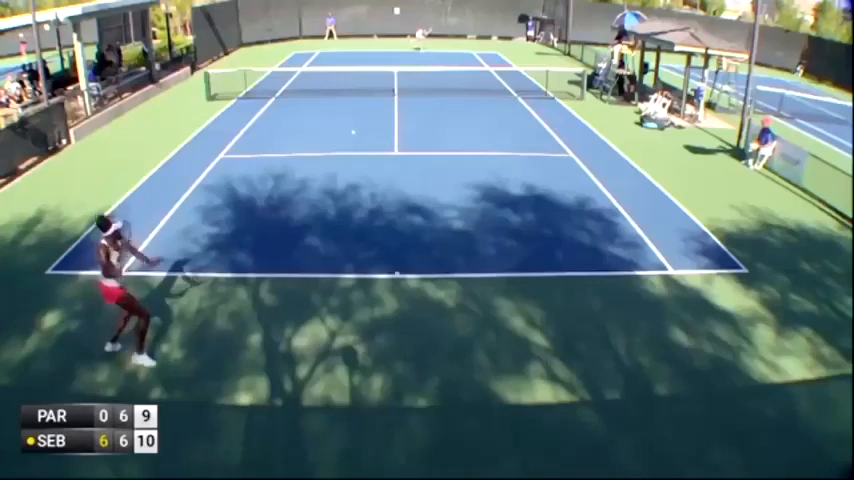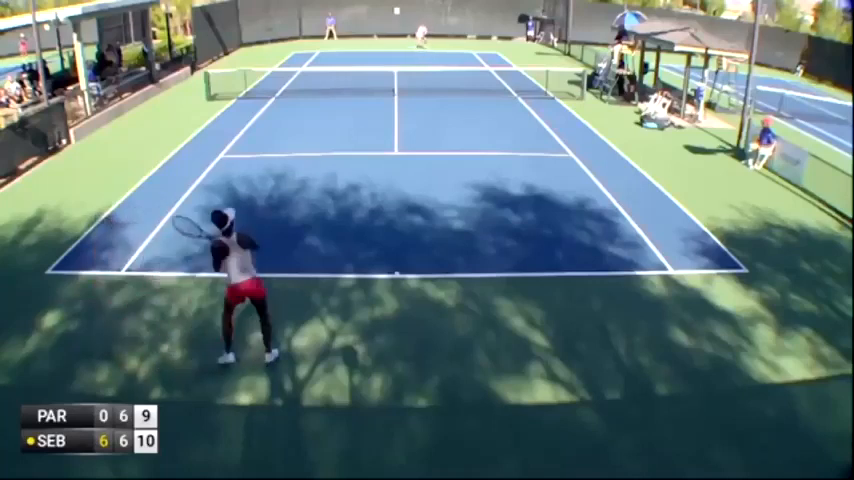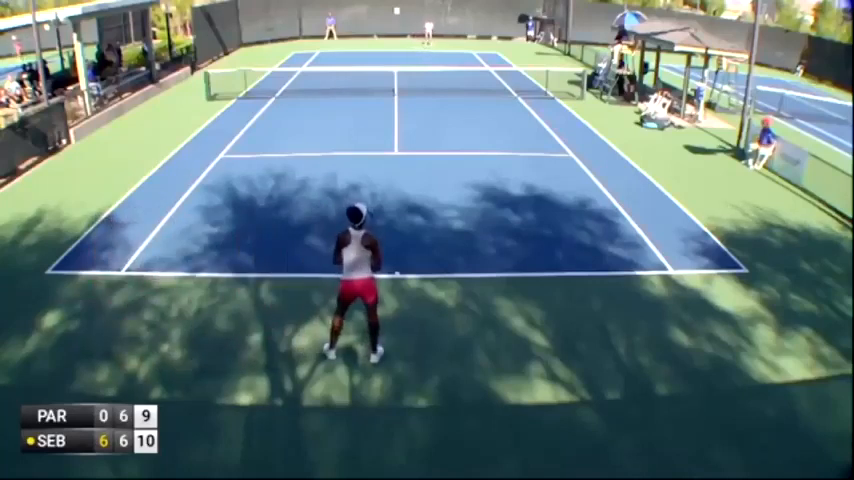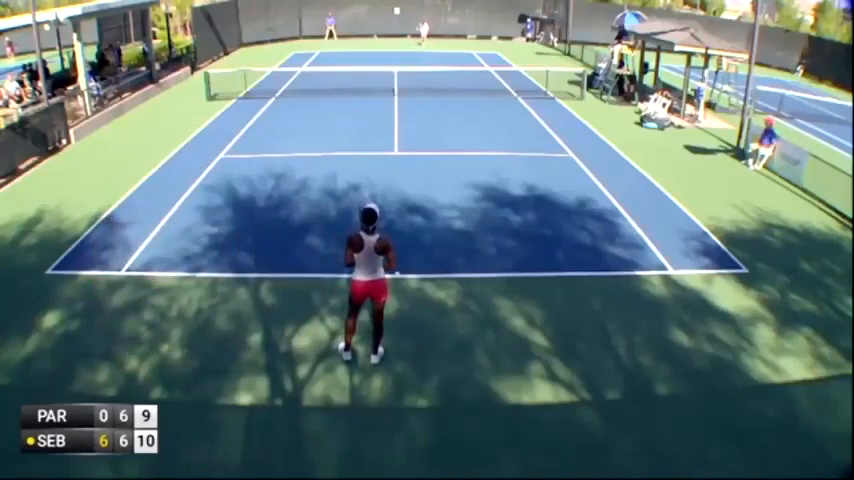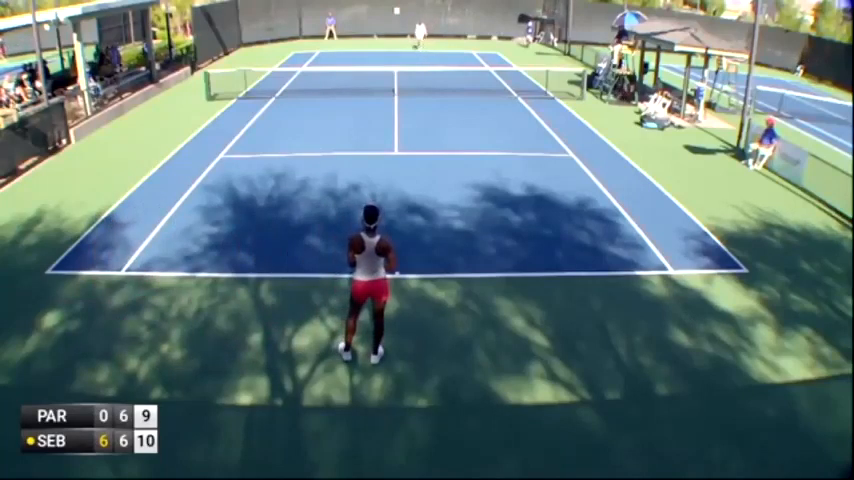
dt=1s
person 1, frame 1
left shoulder: (119, 239)
right shoulder: (103, 248)
left elbow: (133, 250)
right elbow: (106, 273)
left wrist: (149, 260)
right wrist: (116, 270)
left hip: (115, 285)
right hip: (111, 288)
left knee: (129, 311)
right knee: (144, 315)
left ankle: (113, 343)
right ankle: (140, 354)
person 1, frame 2
left shoulder: (217, 245)
right shoulder: (243, 238)
left elbow: (217, 268)
right elbow: (256, 247)
left hip: (235, 287)
right hip: (253, 283)
left knee: (227, 317)
right knee: (263, 316)
left ankle: (228, 353)
right ankle: (269, 352)
person 1, frame 3
left shoulder: (342, 237)
right shoulder: (370, 239)
left elbow: (336, 260)
right elbow: (377, 265)
left hip: (348, 283)
right hip: (367, 282)
left knee: (339, 314)
right knee: (372, 316)
left ankle: (331, 349)
right ankle: (374, 352)
person 1, frame 4
left shoulder: (353, 239)
right shoulder: (383, 242)
left elbow: (348, 262)
right elbow: (392, 266)
right wrist: (380, 264)
left hip: (359, 283)
right hip: (378, 283)
left knee: (352, 315)
right knee: (378, 318)
left ankle: (346, 349)
right ankle: (375, 353)
person 1, frame 5
left shoulder: (354, 240)
right shoulder: (384, 243)
left elbow: (351, 262)
right elbow: (392, 267)
right wrist: (380, 264)
left hip: (360, 283)
right hip: (379, 283)
left knee: (352, 316)
right knee: (378, 318)
left ankle: (346, 350)
right ankle: (375, 353)
